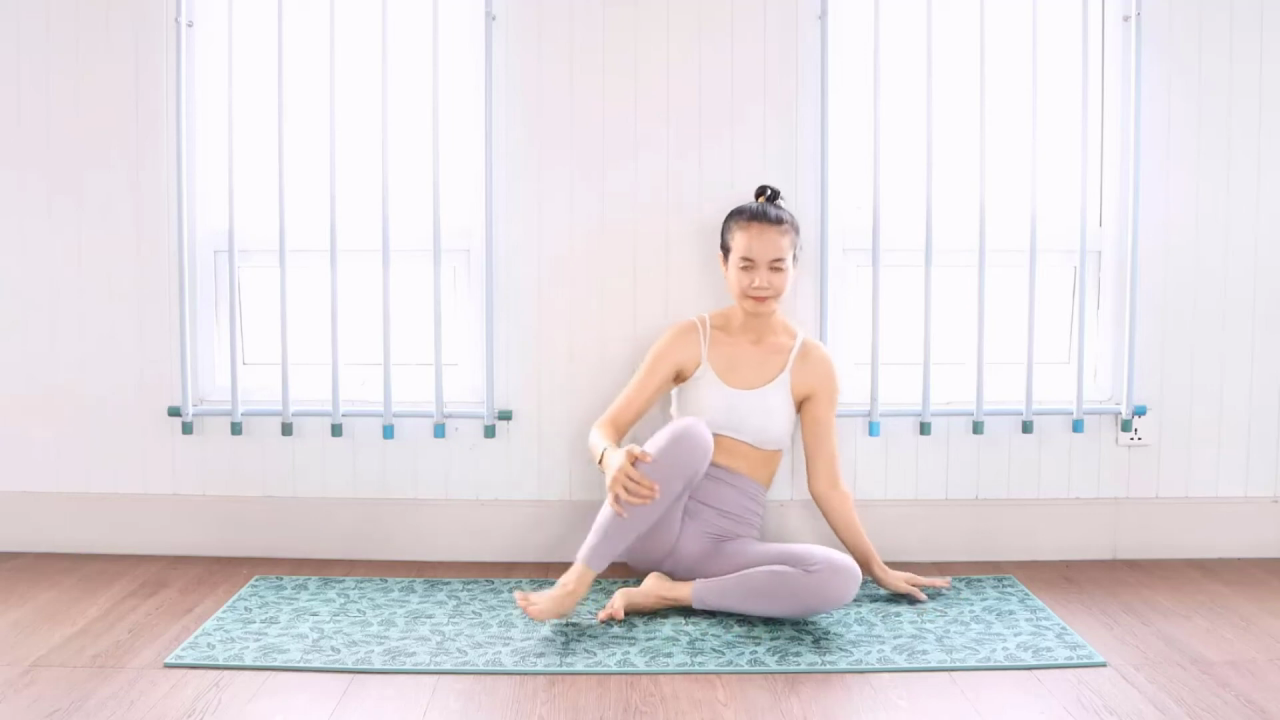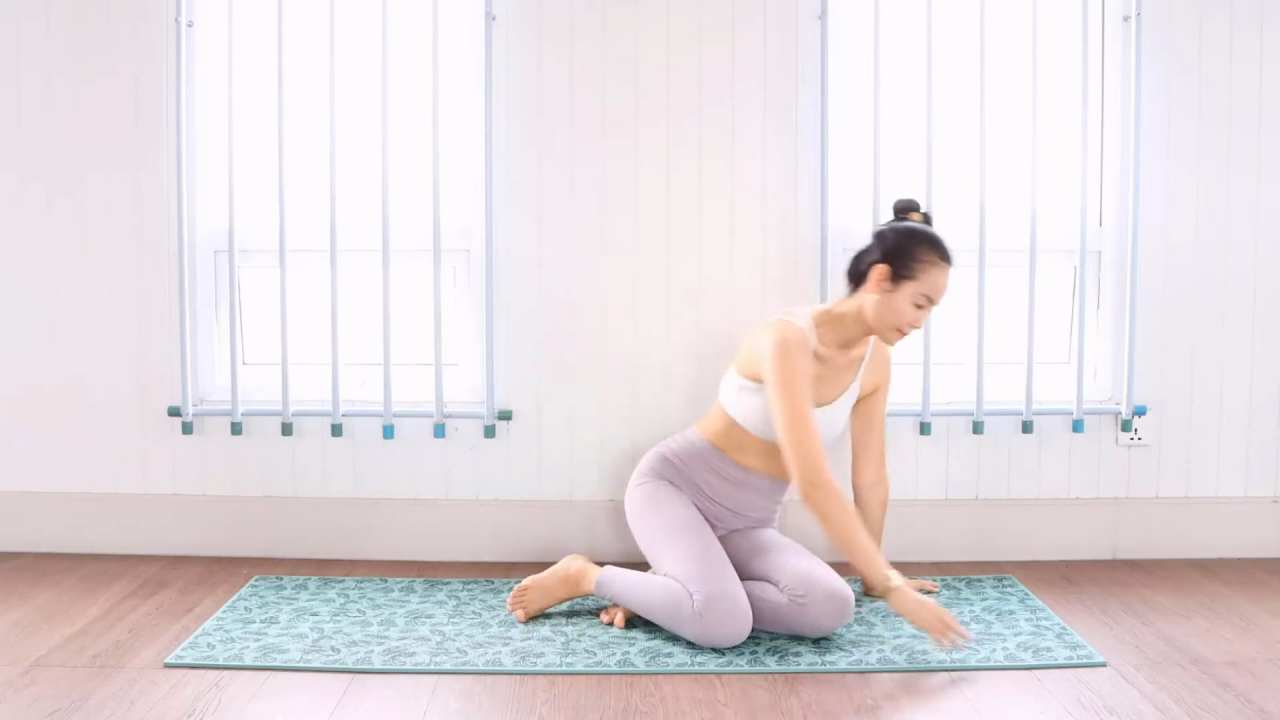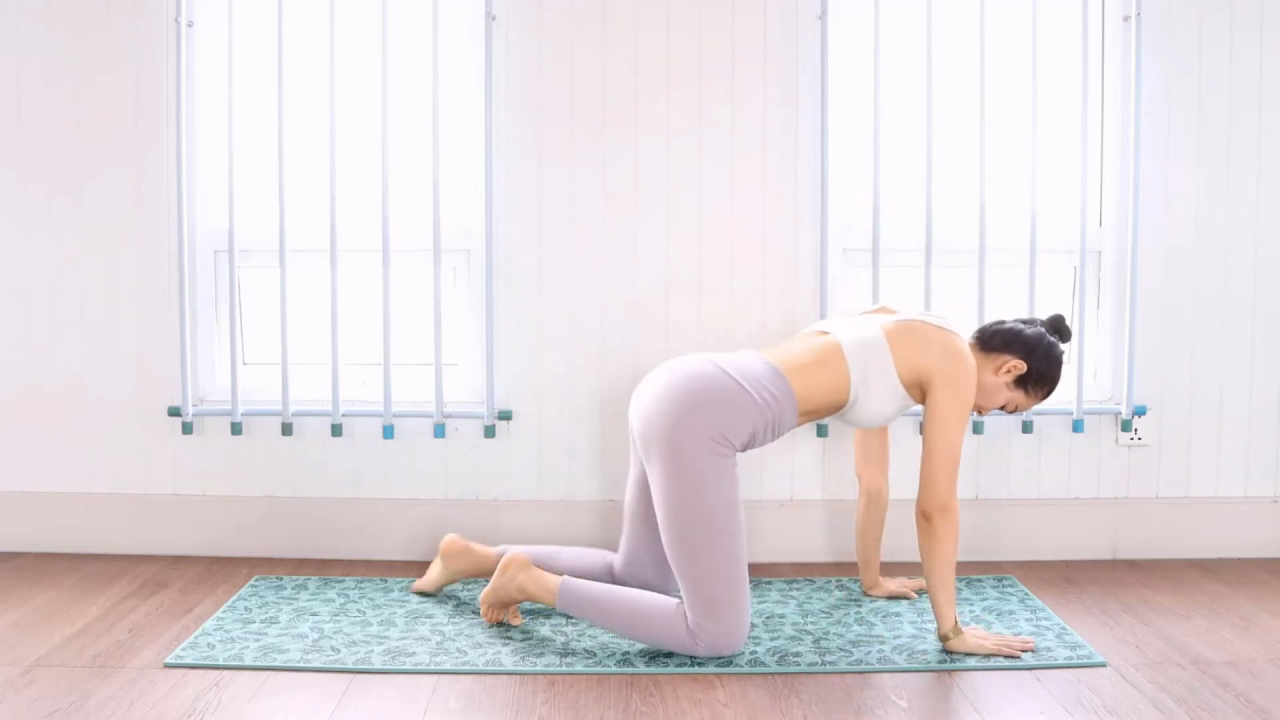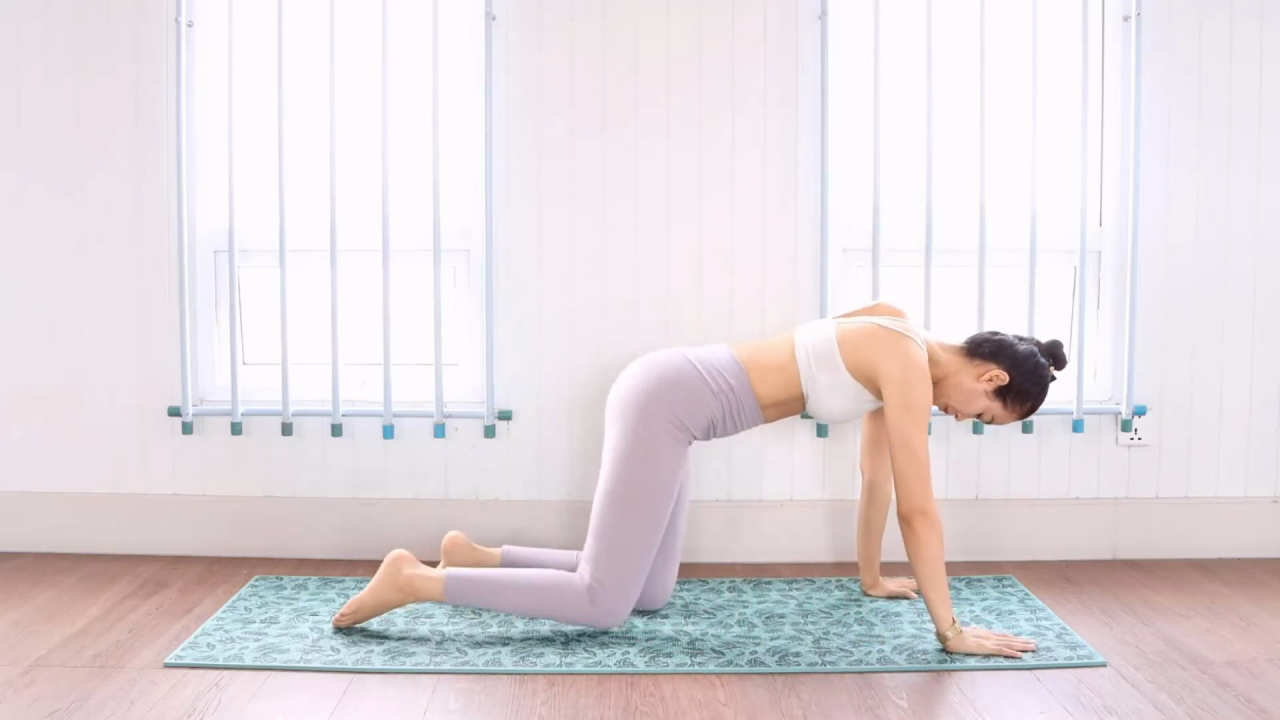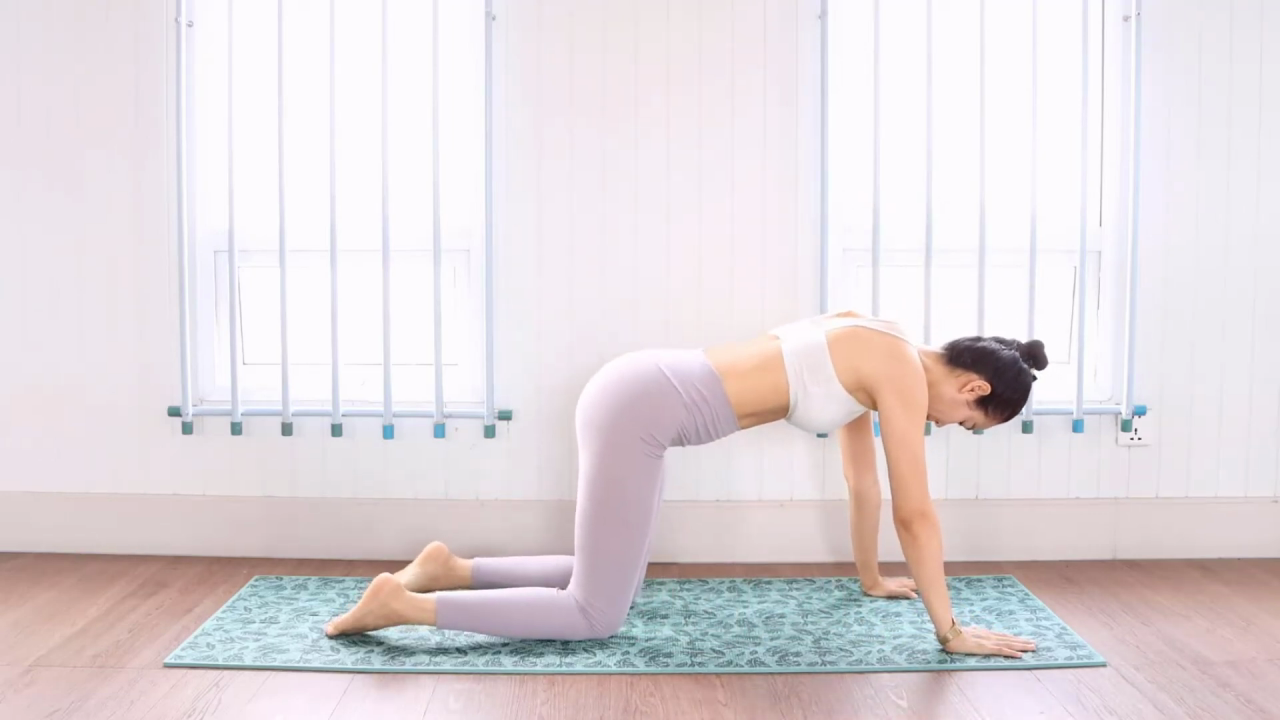
dt=1s
person 1, frame 1
left shoulder: (812, 364)
right shoulder: (689, 341)
left elbow: (828, 485)
right elbow: (605, 426)
left wrist: (877, 568)
right wrist: (611, 456)
left hip: (724, 545)
right hip: (661, 519)
left knee: (840, 578)
right knee: (690, 434)
left ankle: (670, 592)
right ankle: (576, 582)
person 1, frame 2
left shoulder: (875, 361)
right shoulder: (788, 340)
left elbow: (870, 476)
right elbow: (812, 481)
left wrist: (882, 578)
right wrist: (893, 587)
left hip: (746, 525)
right hip: (672, 487)
left knee: (831, 608)
right knee: (723, 623)
left ankle: (669, 590)
right ankle: (586, 576)
person 1, frame 3
left shoulder: (897, 345)
right shoulder: (953, 361)
left elbow: (872, 478)
right elbow: (936, 508)
left wrist: (872, 579)
right wrist: (951, 629)
left hip: (677, 391)
right hip: (696, 419)
left knee: (639, 575)
right knee: (718, 636)
left ankle: (472, 556)
right ankle: (529, 582)
person 1, frame 4
left shoulder: (893, 352)
right shoulder: (909, 365)
left elbow: (875, 477)
right elbow: (916, 508)
left wrist: (871, 578)
right wrist: (951, 629)
left hip: (664, 399)
right hip: (664, 402)
left knee: (647, 594)
right knee: (601, 604)
left ankle: (474, 557)
right ankle: (413, 580)
person 1, frame 5
left shoulder: (867, 355)
right shoulder: (901, 371)
left elbow: (861, 479)
right elbow: (913, 512)
left wrist: (871, 577)
right wrist: (950, 629)
left hip: (636, 393)
right hip: (636, 412)
left knee: (614, 584)
right knee: (595, 617)
left ankle: (449, 569)
right ankle: (402, 604)
